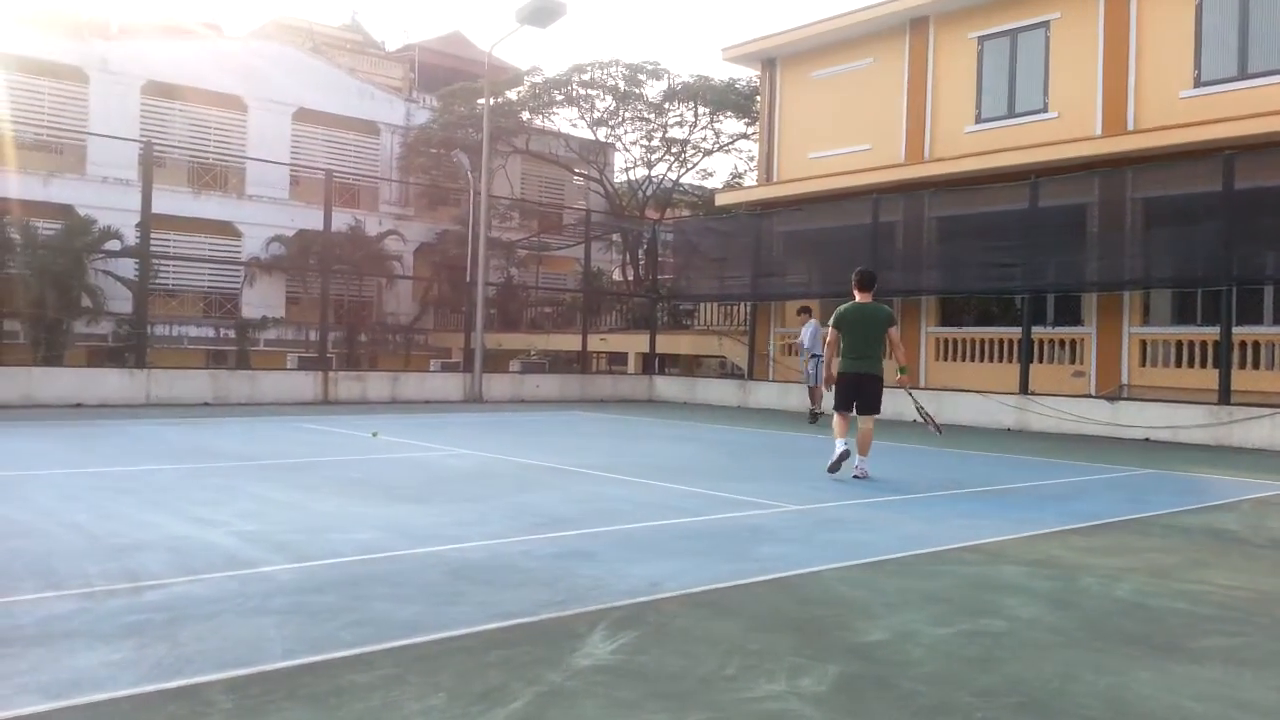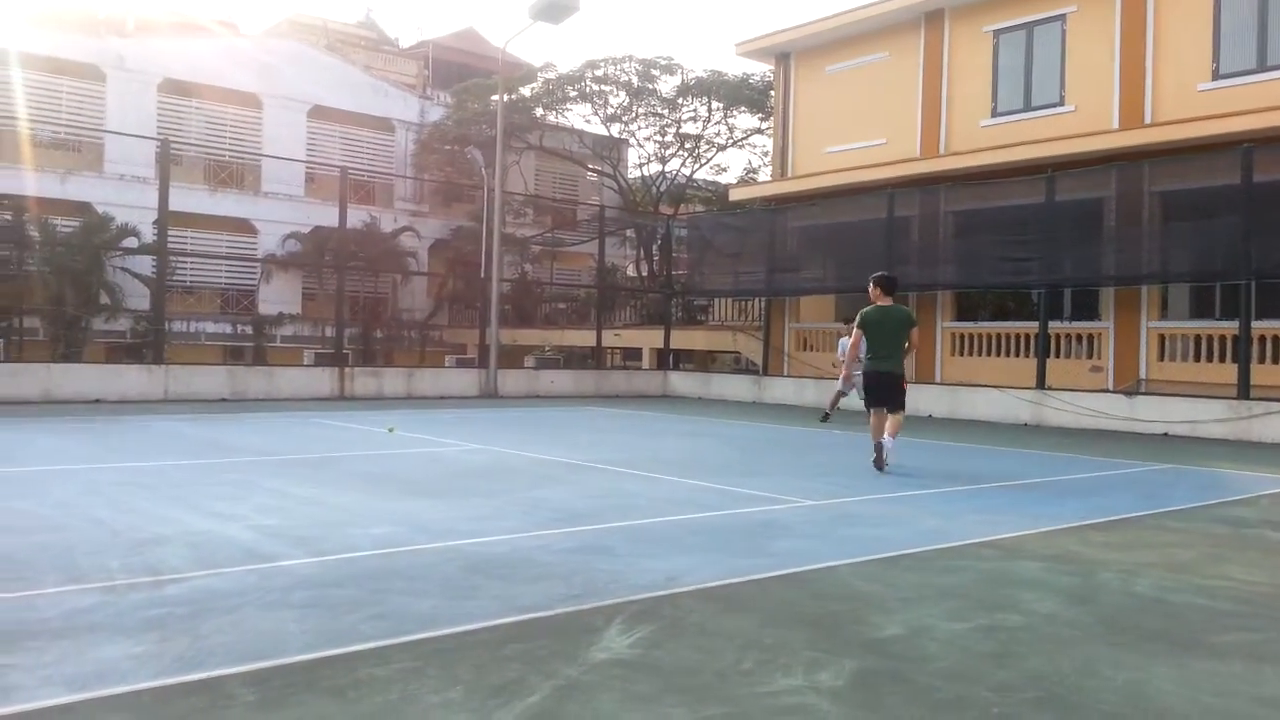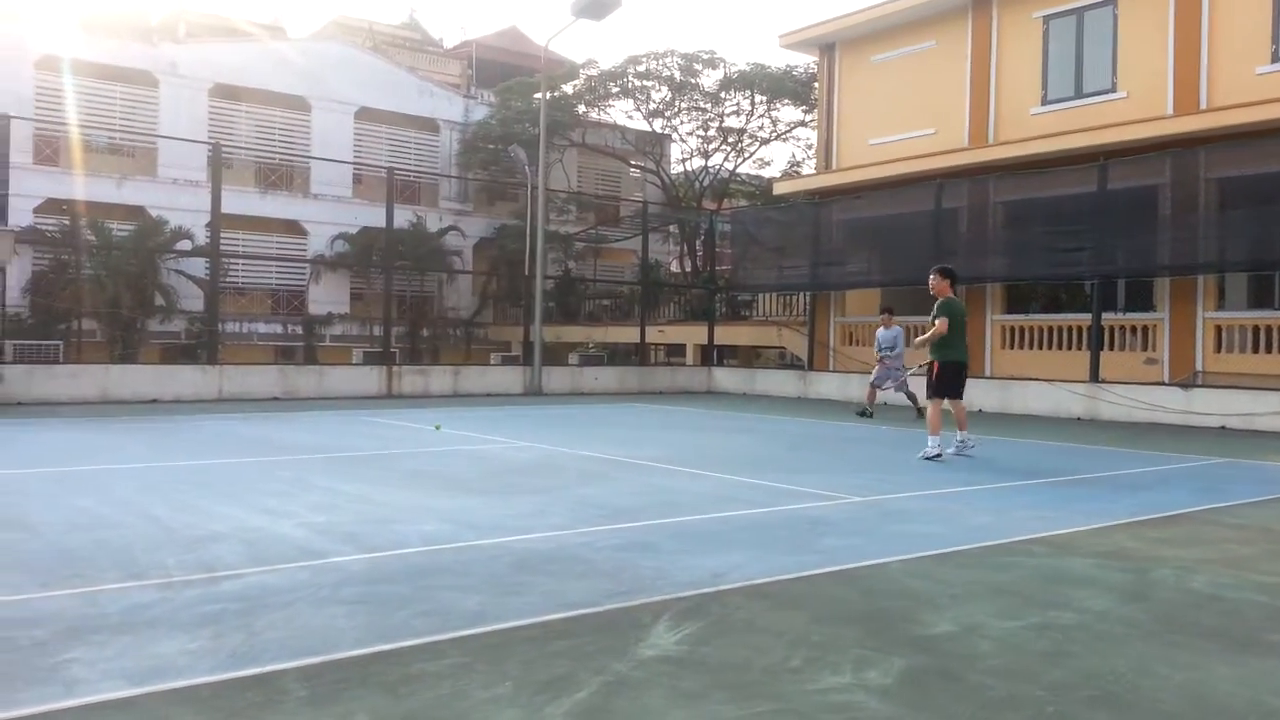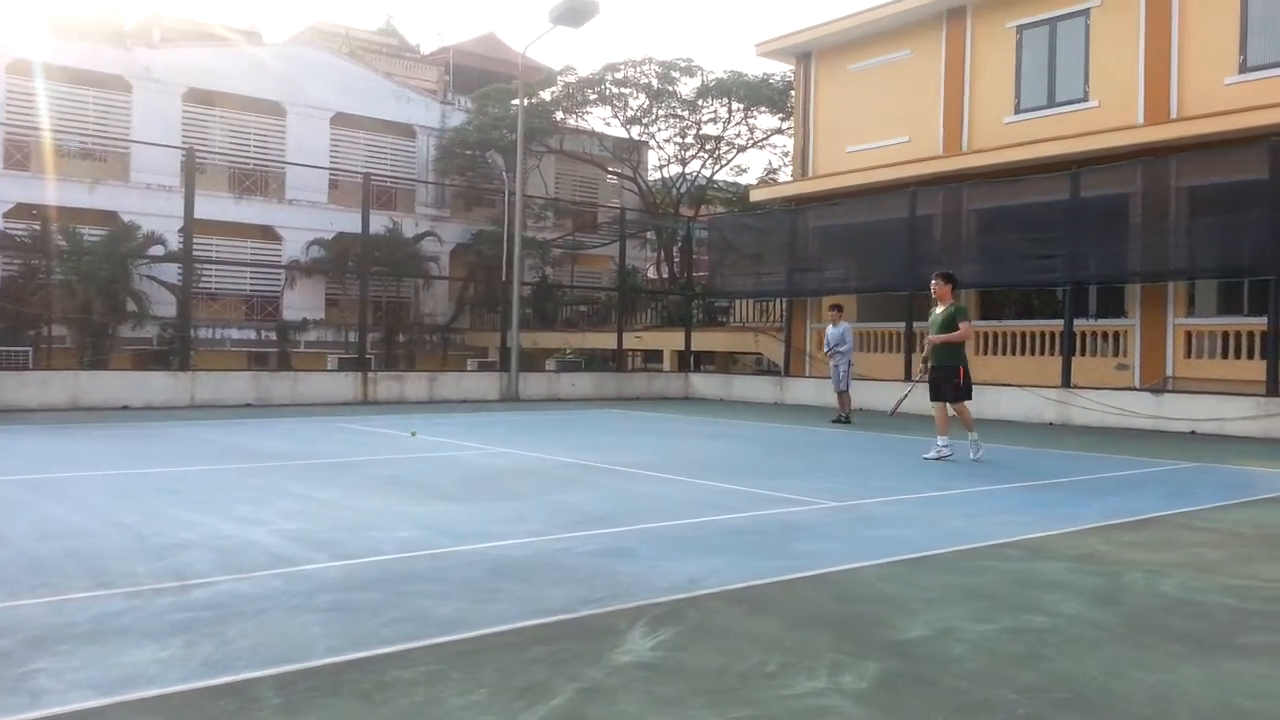
dt=0.4s
person 1, frame 1
left shoulder: (842, 311)
right shoulder: (885, 313)
left elbow: (831, 343)
right elbow: (896, 344)
left wrist: (828, 370)
right wrist: (903, 370)
left hip: (846, 371)
right hip: (873, 373)
left knee: (841, 414)
right knee: (866, 420)
left ankle: (840, 447)
right ankle: (861, 466)
person 1, frame 2
left shoulder: (865, 314)
right shoulder: (906, 314)
left elbow: (854, 342)
right elbow: (914, 343)
left wrist: (846, 367)
left hip: (871, 370)
right hip: (895, 371)
left knee: (876, 412)
right knee: (896, 414)
left ankle: (880, 449)
right ankle: (885, 443)
person 1, frame 3
left shoulder: (942, 304)
right shoulder: (958, 305)
left elbow: (941, 329)
left wrist: (921, 340)
right wrist: (933, 342)
left hip: (944, 360)
right hip: (960, 360)
left knee: (935, 402)
right knee: (955, 400)
left ankle: (933, 446)
right ankle: (964, 440)
person 1, frame 4
left shoulder: (957, 309)
right shoulder: (934, 312)
left elbow: (966, 333)
left wrist: (941, 338)
right wrist: (925, 359)
left hip: (955, 366)
right hip: (937, 366)
left knee: (957, 405)
right knee: (938, 406)
left ankle: (974, 440)
right ankle: (943, 446)
